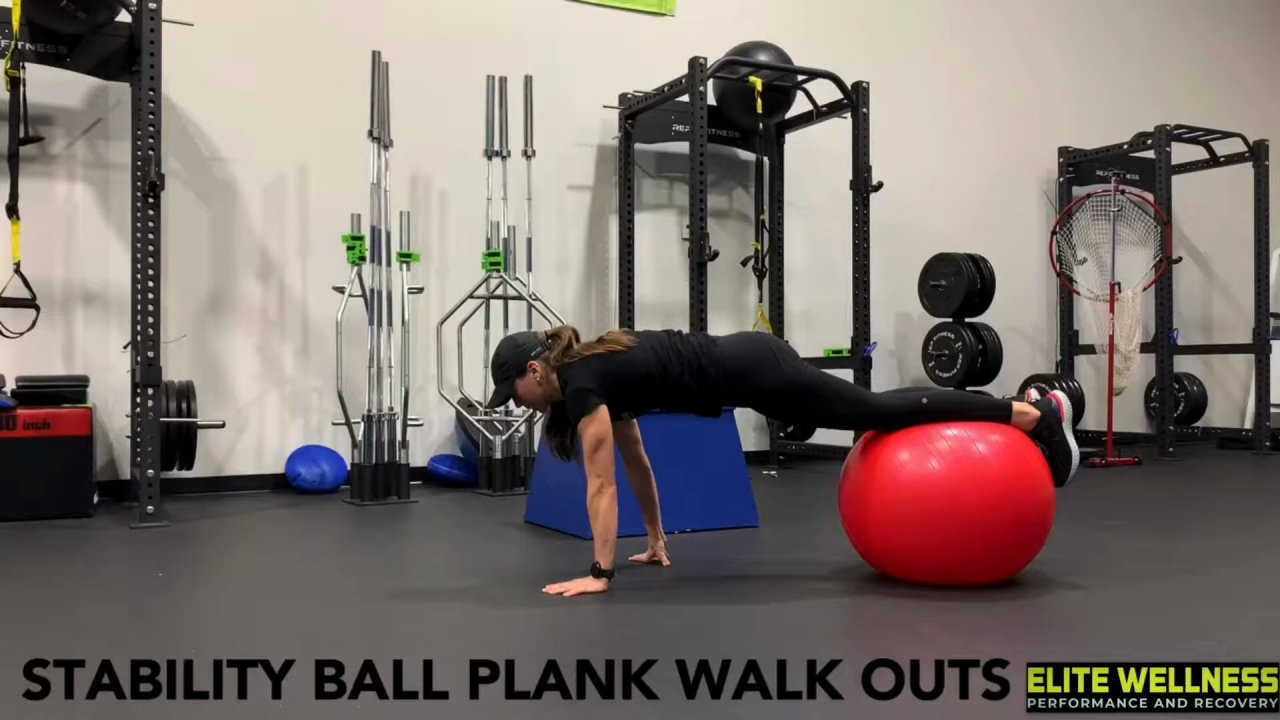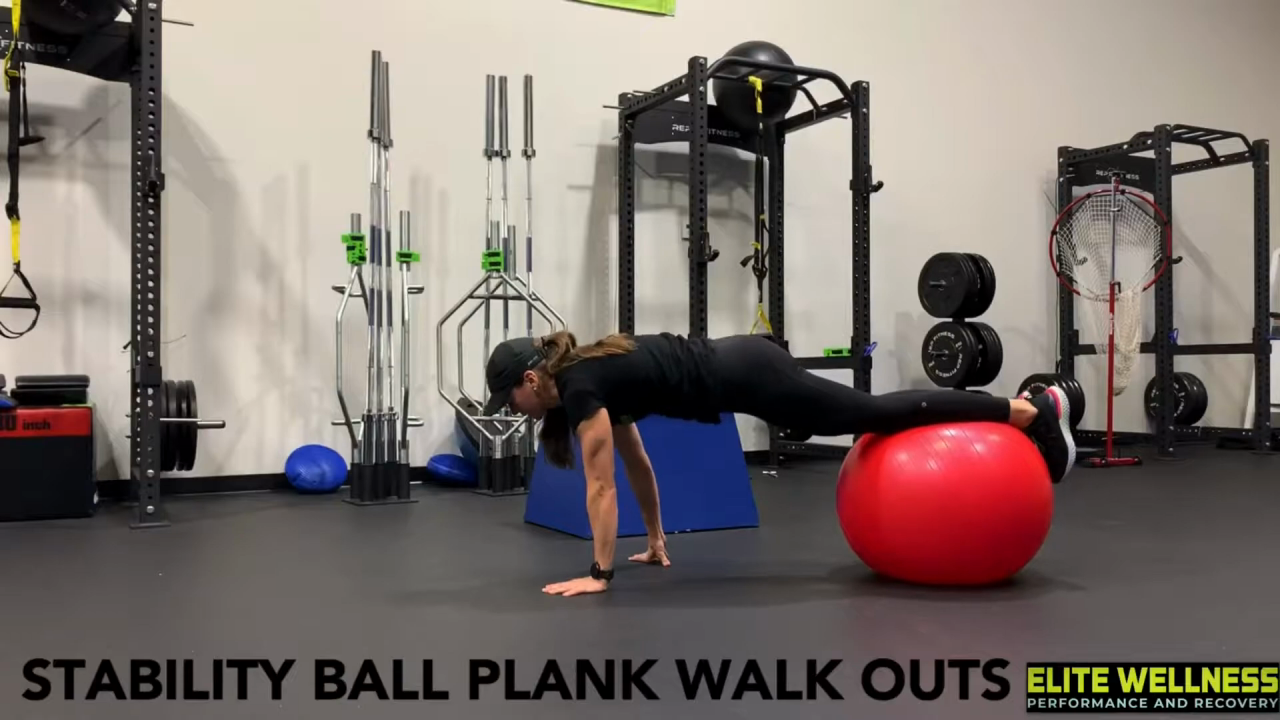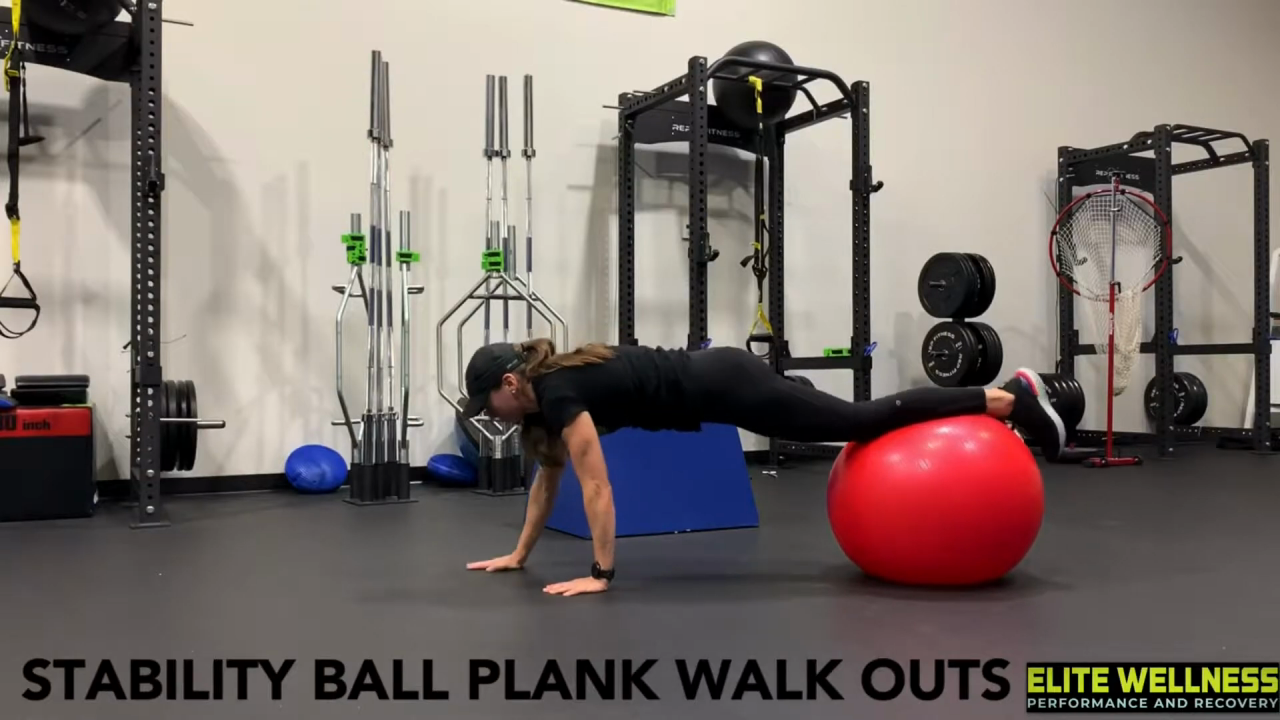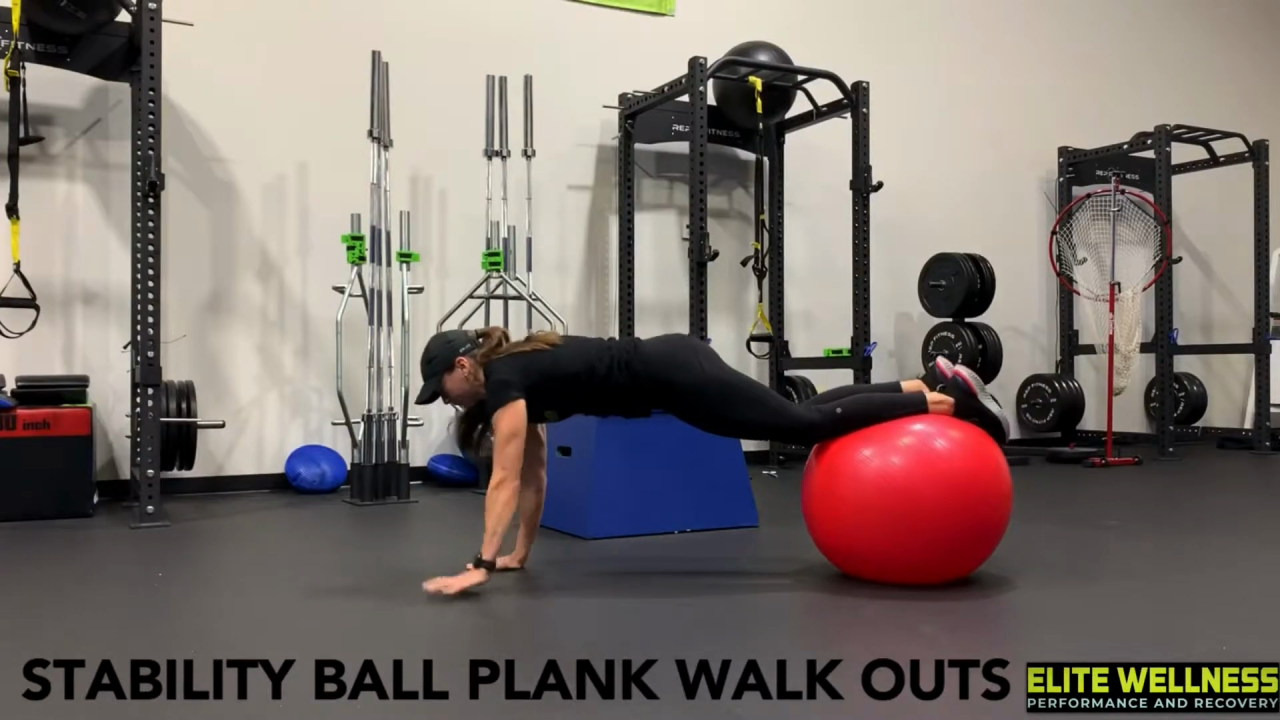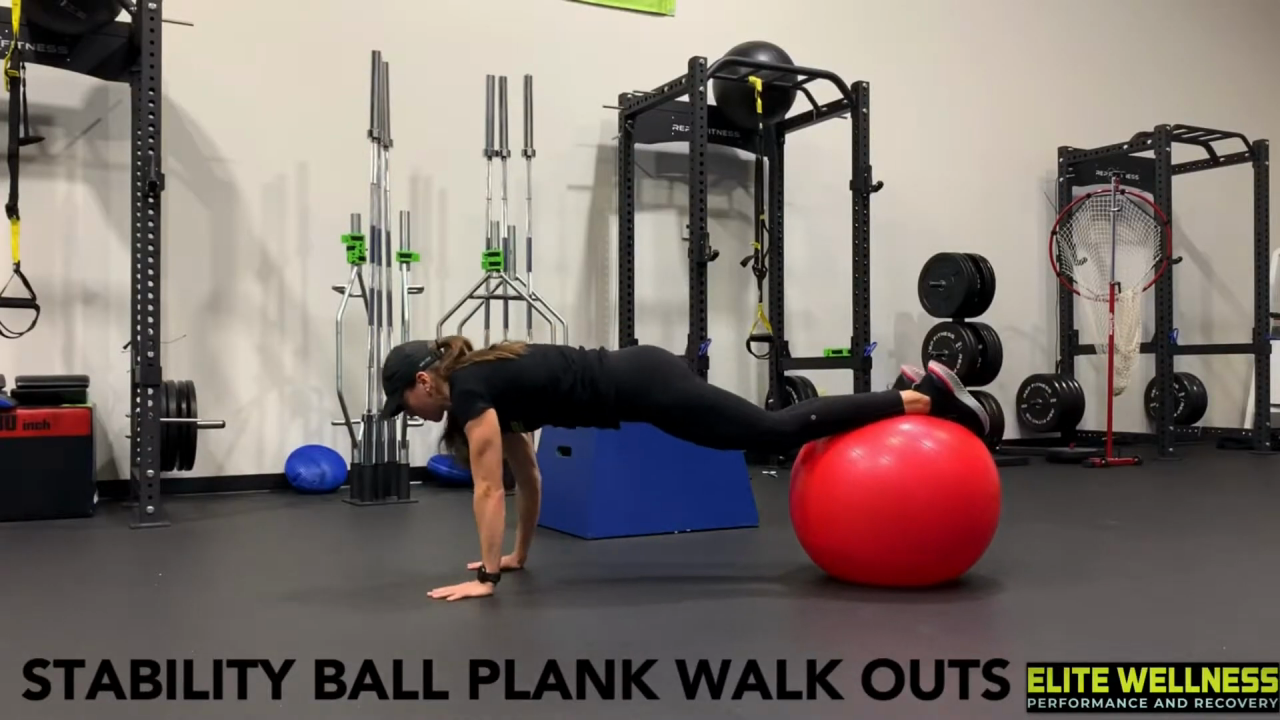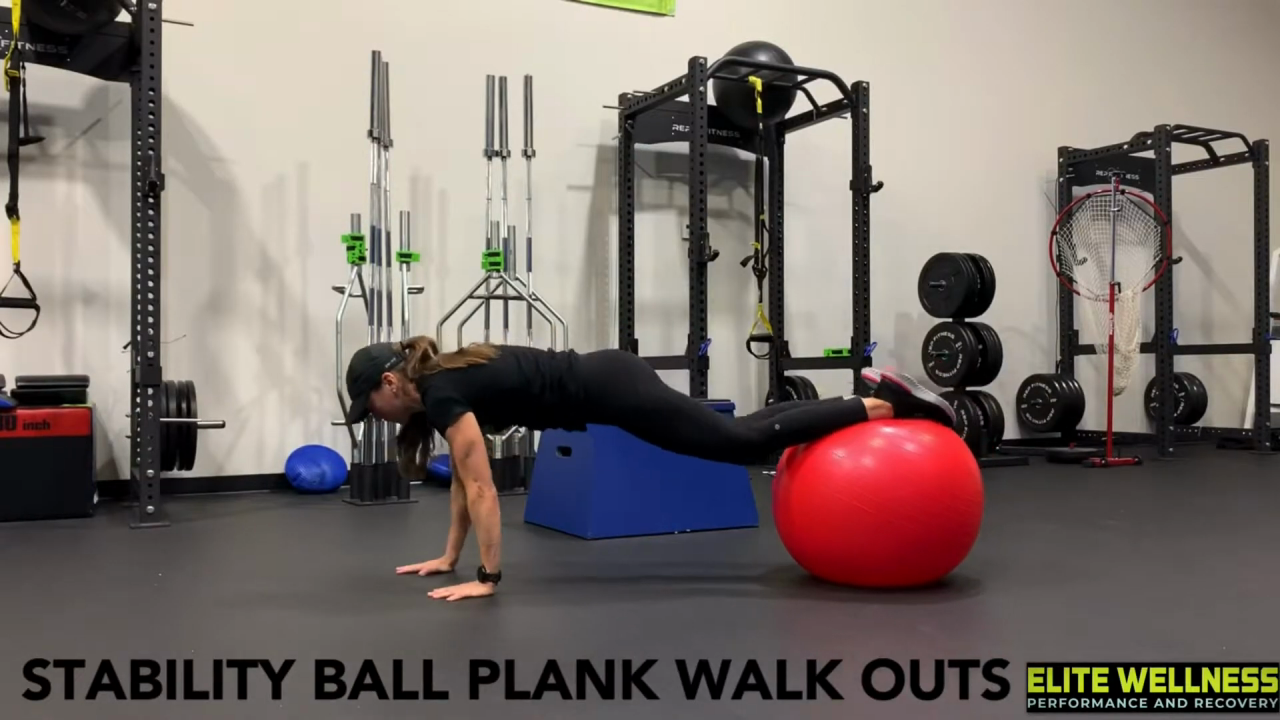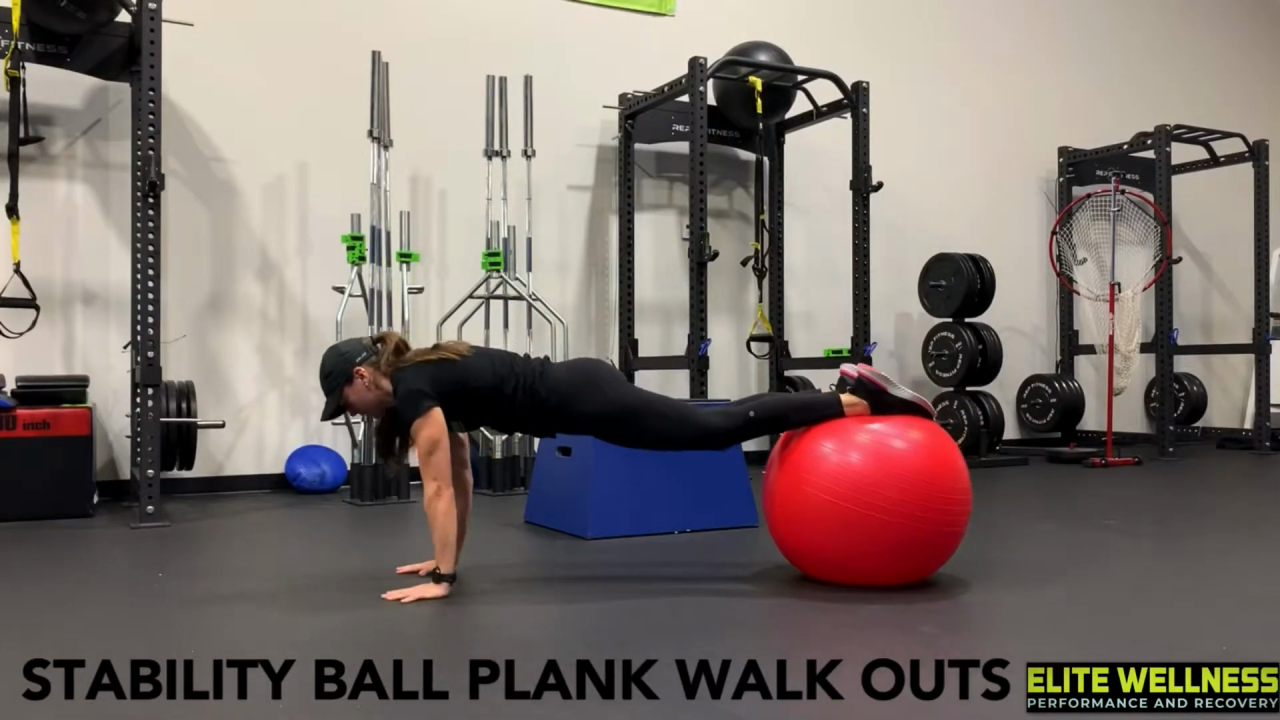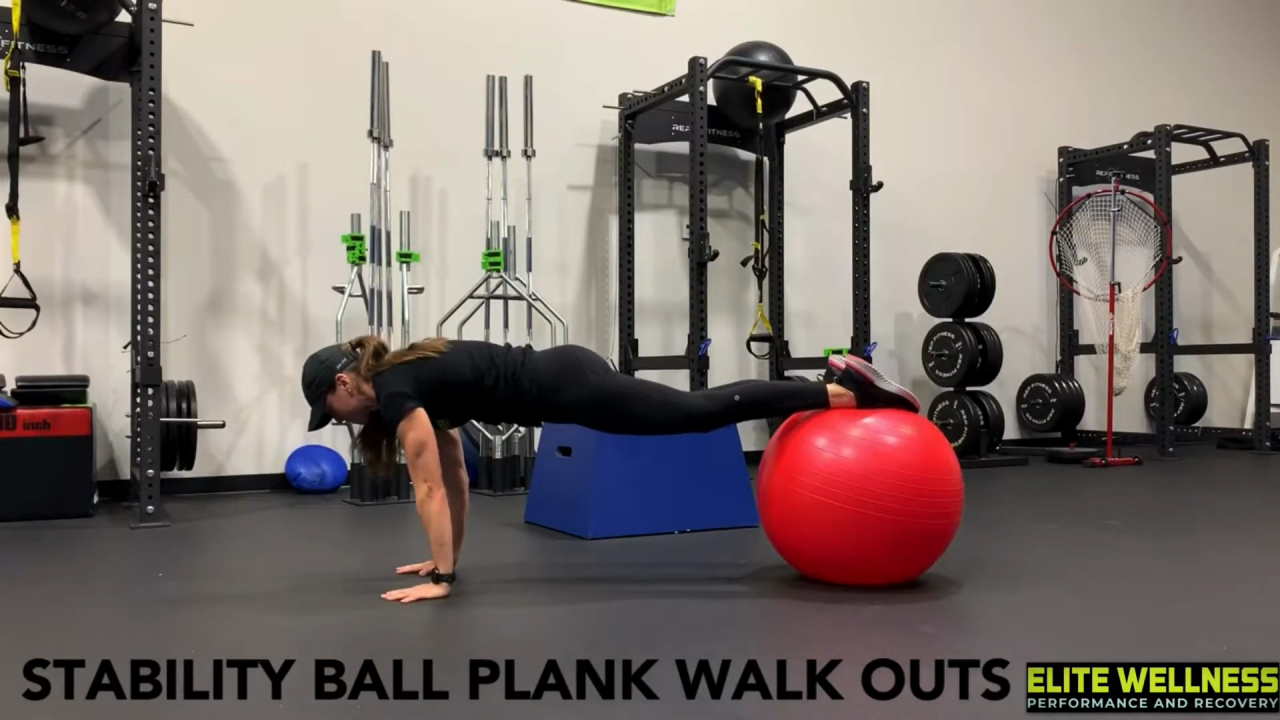
dt=0.5s
person 1, frame 1
left shoulder: (580, 383)
right shoulder: (597, 373)
left elbow: (602, 484)
right elbow: (636, 461)
left wrist: (600, 572)
right wrist: (656, 540)
left hip: (749, 369)
right hip: (745, 364)
left knee: (882, 412)
right knee: (878, 410)
left ankle: (1038, 416)
right ankle: (1025, 407)
person 1, frame 2
left shoulder: (578, 387)
right shoulder: (593, 377)
left elbow: (601, 487)
right elbow: (638, 463)
left wrist: (599, 573)
right wrist: (656, 538)
left hip: (746, 378)
right hip: (740, 362)
left knee: (882, 415)
right knee: (877, 412)
left ankle: (1032, 413)
right ankle: (1021, 407)
person 1, frame 3
left shoulder: (556, 393)
right shoulder: (554, 386)
left elbow: (596, 487)
right elbow: (548, 476)
left wrist: (600, 573)
right wrist: (519, 553)
left hip: (723, 387)
right hip: (717, 377)
left knee: (862, 420)
right knee: (854, 421)
left ankle: (1011, 399)
right ankle: (993, 397)
person 1, frame 4
left shoulder: (503, 379)
right shoulder: (516, 377)
left elbow: (508, 478)
right elbow: (531, 477)
left wrist: (482, 565)
right wrist: (521, 552)
left hip: (672, 373)
right hip: (669, 374)
left knee: (809, 424)
right knee: (802, 415)
left ankle: (951, 402)
right ankle: (922, 386)
person 1, frame 5
left shoulder: (468, 390)
right shoulder: (489, 381)
left elbow: (489, 490)
right elbow: (529, 476)
left wrist: (487, 575)
right wrist: (520, 553)
left hip: (643, 387)
right hip: (640, 374)
left knee: (783, 431)
right knee: (778, 425)
left ankle: (929, 396)
right ankle: (903, 389)
person 1, frame 6
left shoulder: (441, 394)
right shoulder: (447, 384)
left elbow: (481, 489)
right elbow: (465, 483)
left wrist: (488, 577)
right wrist: (449, 557)
left hip: (611, 389)
right hip: (608, 379)
left knee: (747, 442)
right knee: (740, 432)
left ankle: (887, 403)
right ankle: (865, 397)
person 1, frame 7
left shoulder: (412, 389)
right shoulder: (430, 380)
left elbow: (438, 488)
right elbow: (461, 477)
left wrist: (442, 577)
right wrist: (447, 557)
left hip: (583, 399)
right hip: (580, 387)
left knee: (722, 430)
right knee: (720, 425)
left ankle: (862, 401)
right ankle: (844, 390)
person 1, frame 8
left shoulder: (394, 390)
right shoulder: (415, 380)
left elbow: (429, 489)
right elbow: (455, 477)
left wrist: (442, 577)
right wrist: (446, 556)
left hip: (566, 385)
right hip: (565, 375)
left knee: (705, 410)
right knee: (704, 408)
left ankle: (848, 390)
right ankle: (833, 382)
